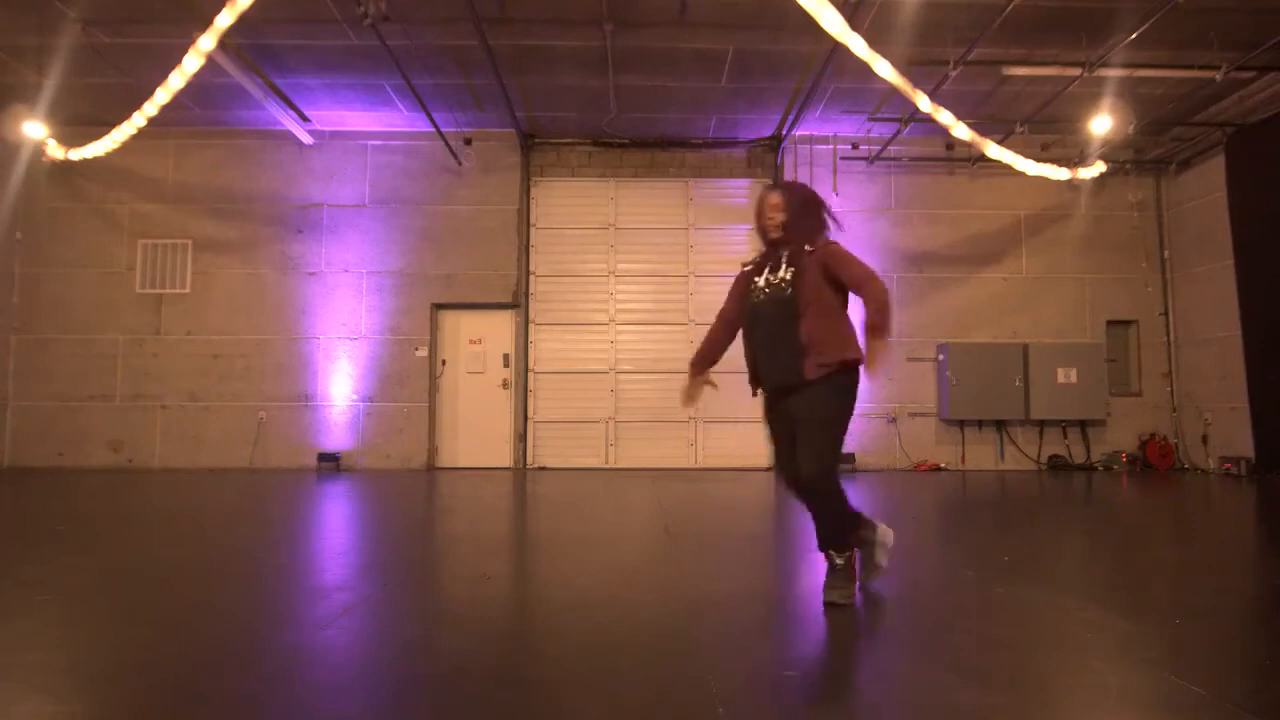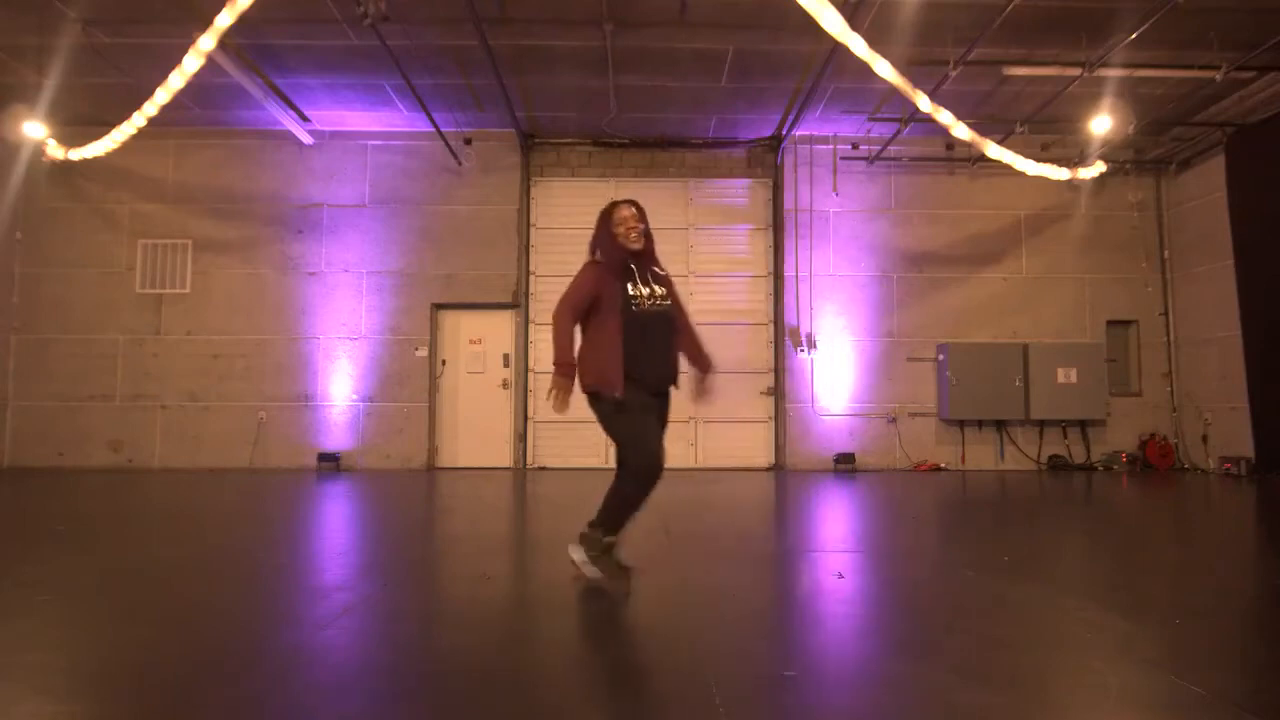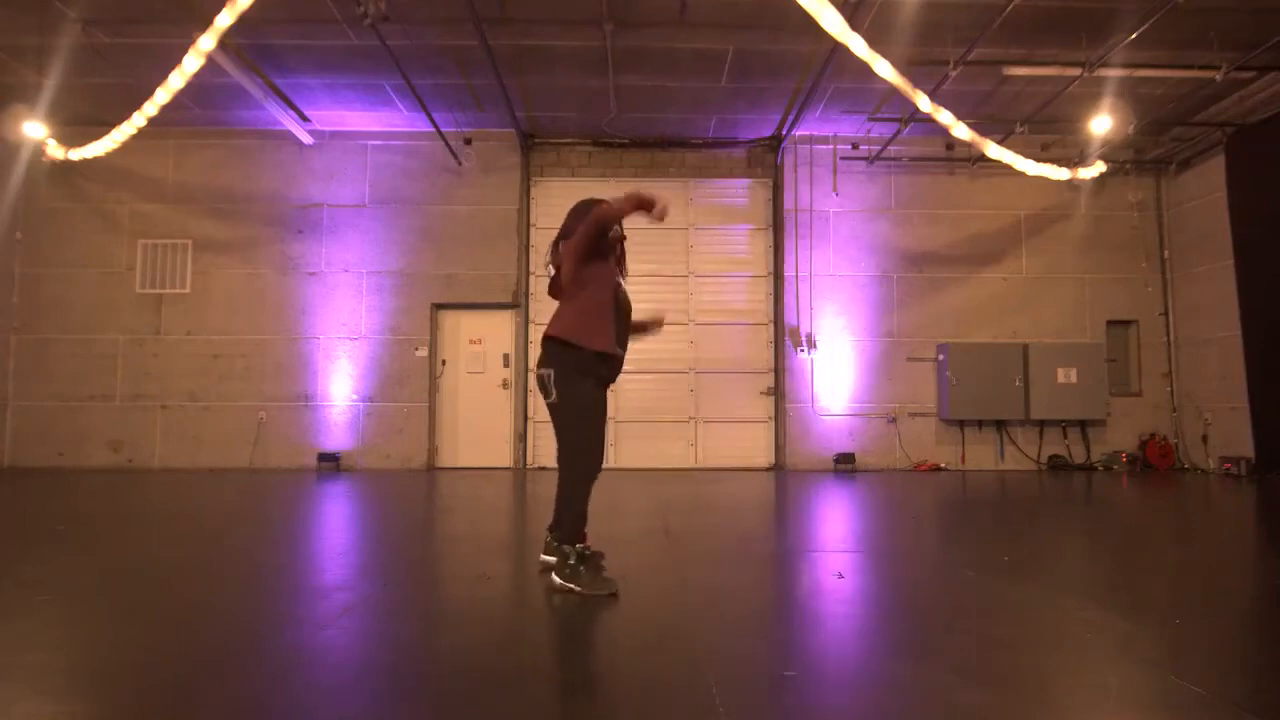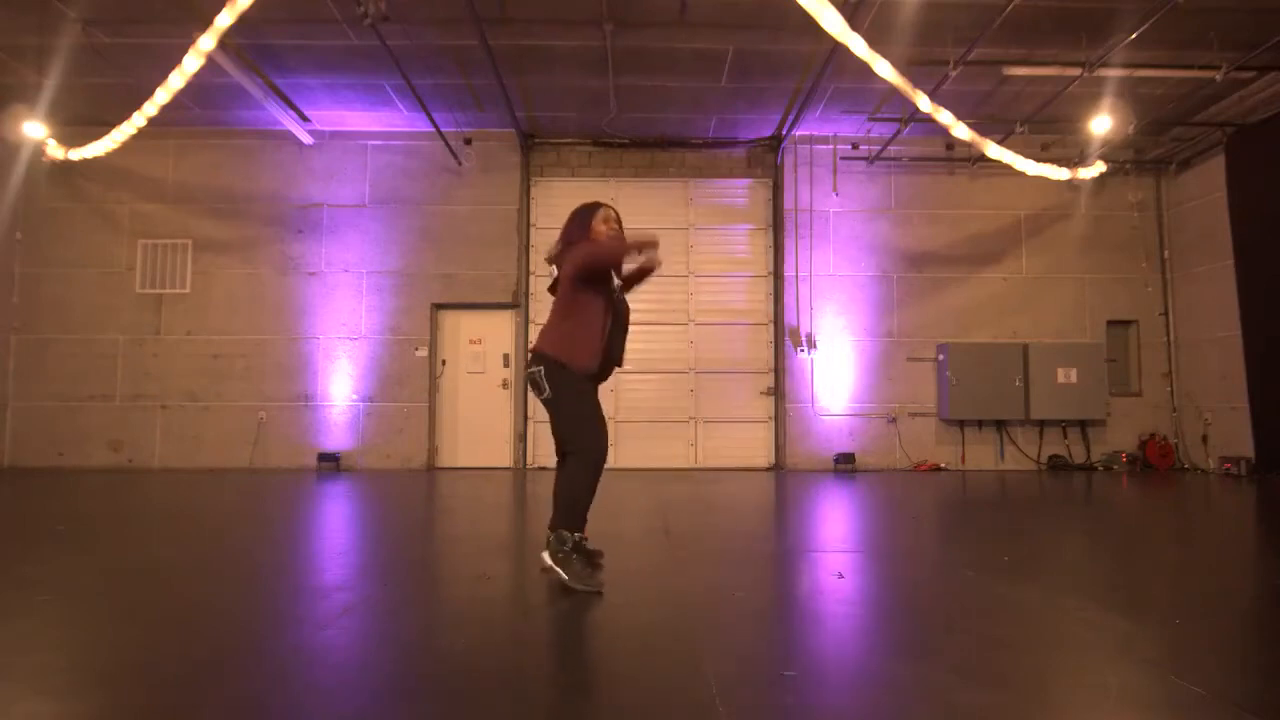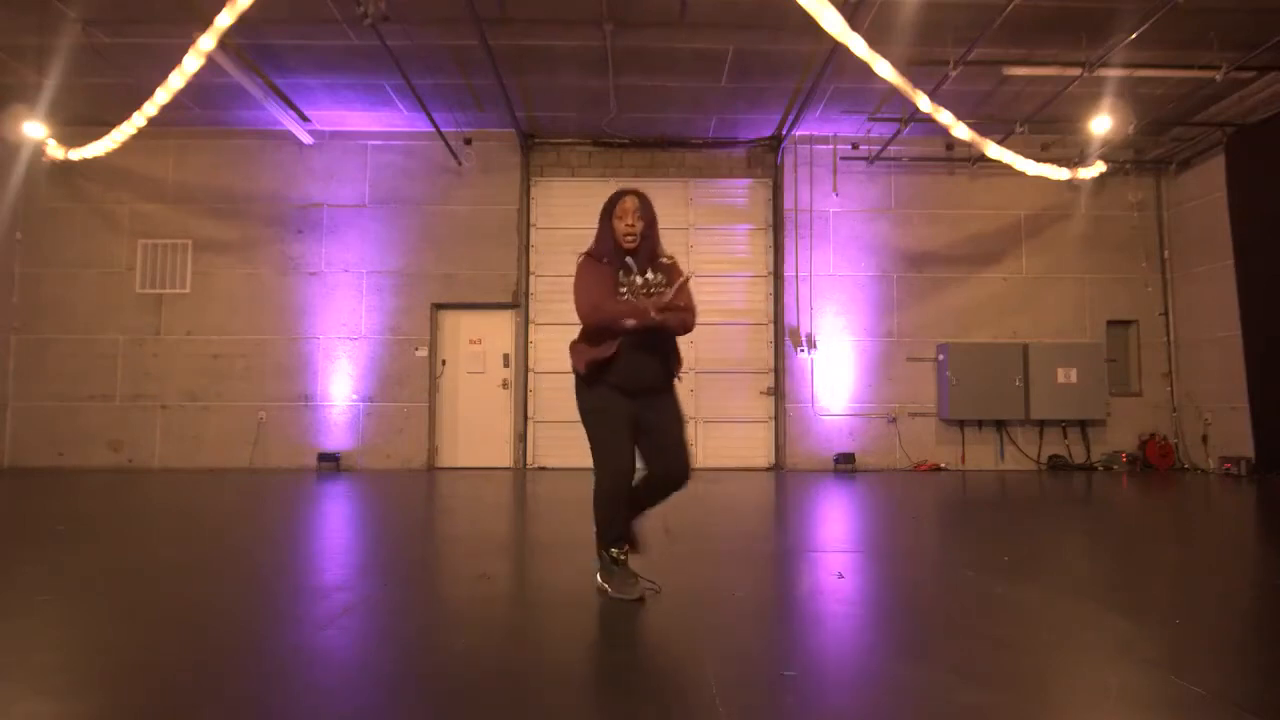
dt=1s
person 1, frame 1
left shoulder: (823, 254)
right shoulder: (754, 270)
left elbow: (872, 287)
right elbow: (727, 320)
left wrist: (875, 331)
right wrist: (699, 366)
left hip: (825, 381)
right hip: (779, 390)
left knee: (814, 473)
right knee: (793, 475)
left ankle: (842, 563)
right ankle: (867, 534)
person 1, frame 2
left shoulder: (657, 275)
right shoulder: (598, 272)
left elbow: (679, 321)
right elbow: (564, 314)
left wrist: (702, 364)
right wrist: (564, 369)
left hip: (654, 390)
right hip: (615, 388)
left knee: (637, 469)
right knee: (645, 462)
left ankle: (597, 542)
right ankle: (596, 541)
person 1, frame 3
left shoulder: (599, 266)
right shoulder: (579, 251)
right elbow: (603, 218)
left wrist: (642, 326)
right wrist: (644, 203)
left hip: (586, 370)
right hip: (568, 367)
left knee: (579, 459)
right knee: (582, 460)
left ankle: (558, 541)
right ankle: (572, 560)
person 1, frame 4
left shoulder: (603, 270)
right shoulder: (580, 260)
left elbow: (613, 276)
right elbow: (602, 251)
left wrist: (643, 268)
right wrist: (641, 244)
left hip: (577, 373)
right hip: (557, 370)
left knee: (579, 454)
right knee: (589, 451)
left ankle: (565, 539)
right ankle: (562, 545)
person 1, frame 5
left shoulder: (666, 268)
right shoulder: (594, 267)
left elbow: (686, 318)
right elbow: (593, 314)
left wrist: (645, 318)
right wrist: (652, 308)
left hip: (655, 389)
right hip: (603, 386)
left knee: (674, 470)
right knee: (616, 471)
left ankle: (623, 515)
right ankle: (612, 562)
